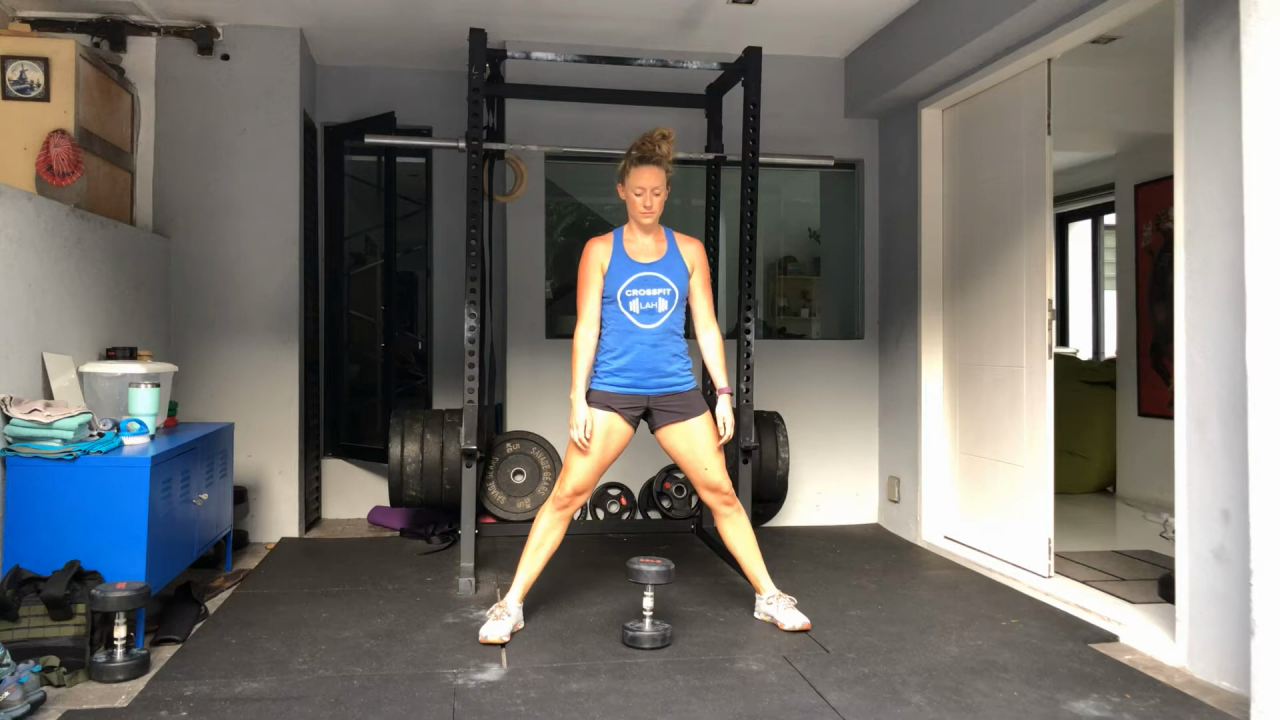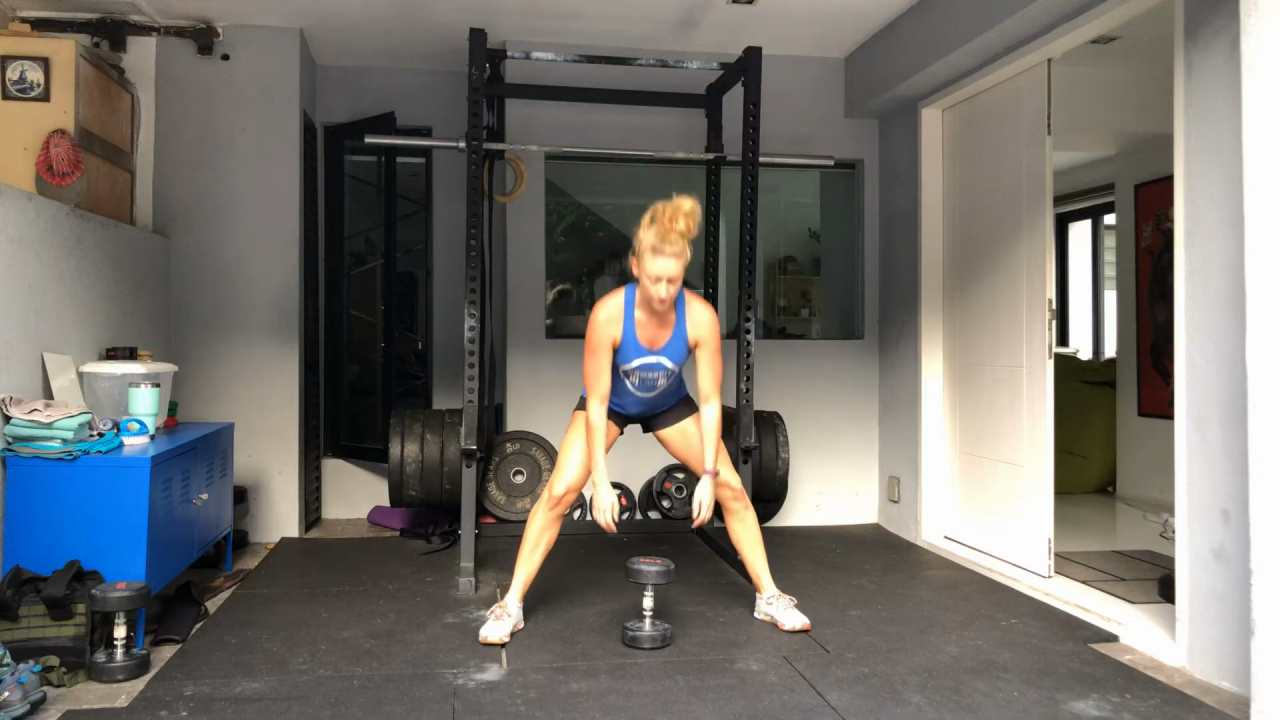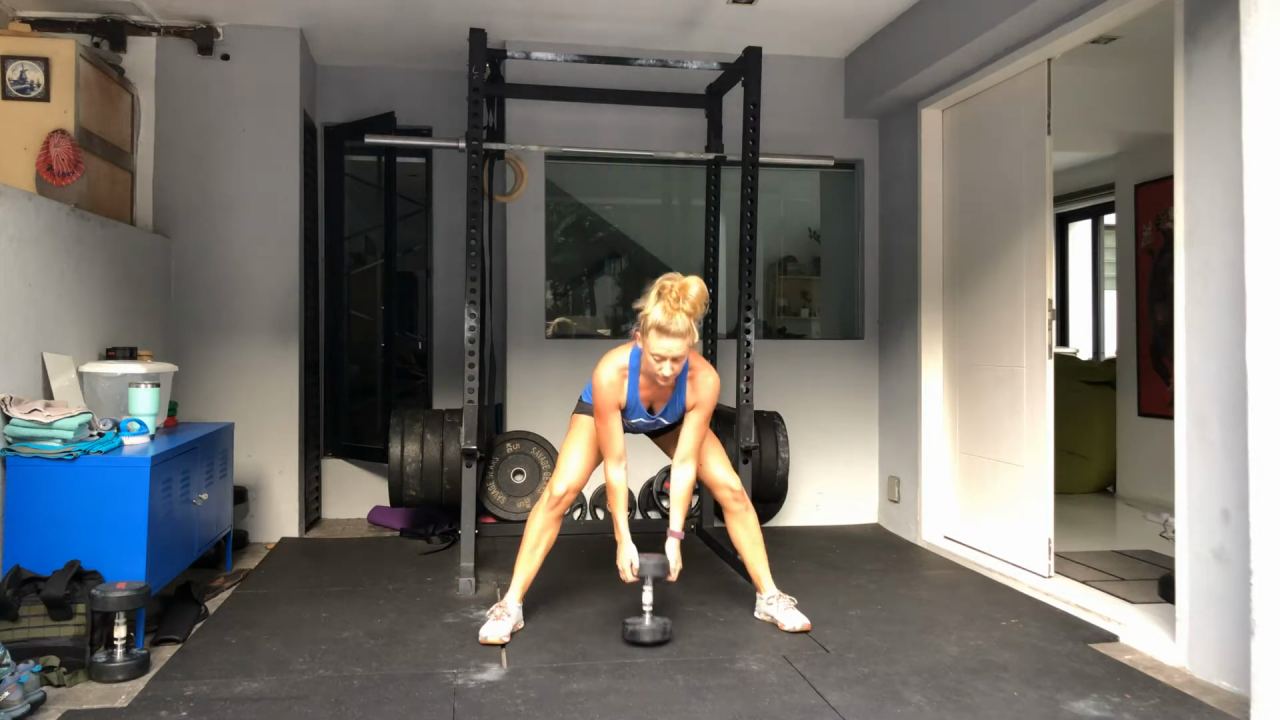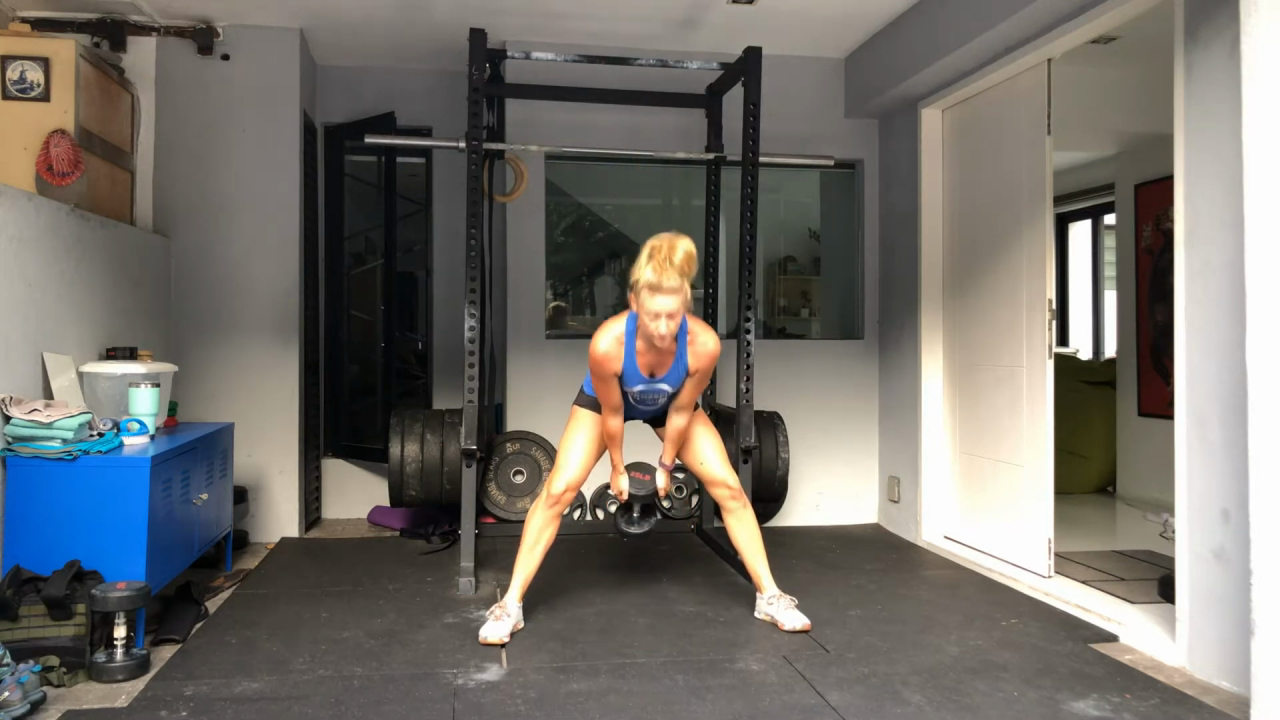
dt=0.7s
person 1, frame 1
left shoulder: (689, 250)
right shoulder: (600, 250)
left elbow: (706, 325)
right elbow: (587, 328)
left wrist: (723, 393)
right wrist: (578, 398)
left hip: (676, 391)
right hip: (612, 390)
left knee: (721, 493)
right knee: (568, 494)
left ankle: (769, 596)
right ankle: (510, 604)
person 1, frame 2
left shoulder: (701, 316)
right shoulder: (609, 313)
left elbow: (710, 399)
right elbow: (597, 399)
left wrist: (708, 471)
right wrist: (601, 480)
left hip: (669, 406)
right hip: (610, 406)
left knee: (731, 487)
right knee: (559, 491)
left ankle: (768, 596)
right ankle: (511, 605)
person 1, frame 3
left shoulder: (704, 380)
right shoulder: (611, 373)
left elbow: (686, 462)
right elbow: (614, 465)
left wrist: (674, 537)
right wrist: (623, 541)
left hip: (671, 421)
right hip: (603, 412)
left knee: (731, 490)
right knee: (559, 492)
left ankle: (769, 597)
right ankle: (510, 605)
person 1, frame 4
left shoulder: (704, 344)
right shoulder: (607, 343)
left elbow: (681, 411)
right elbow: (613, 414)
left wrist: (665, 465)
right wrist: (618, 469)
left hip: (669, 407)
right hip: (602, 403)
left knee: (728, 487)
right knee: (558, 490)
left ankle: (770, 596)
right ankle: (510, 605)
